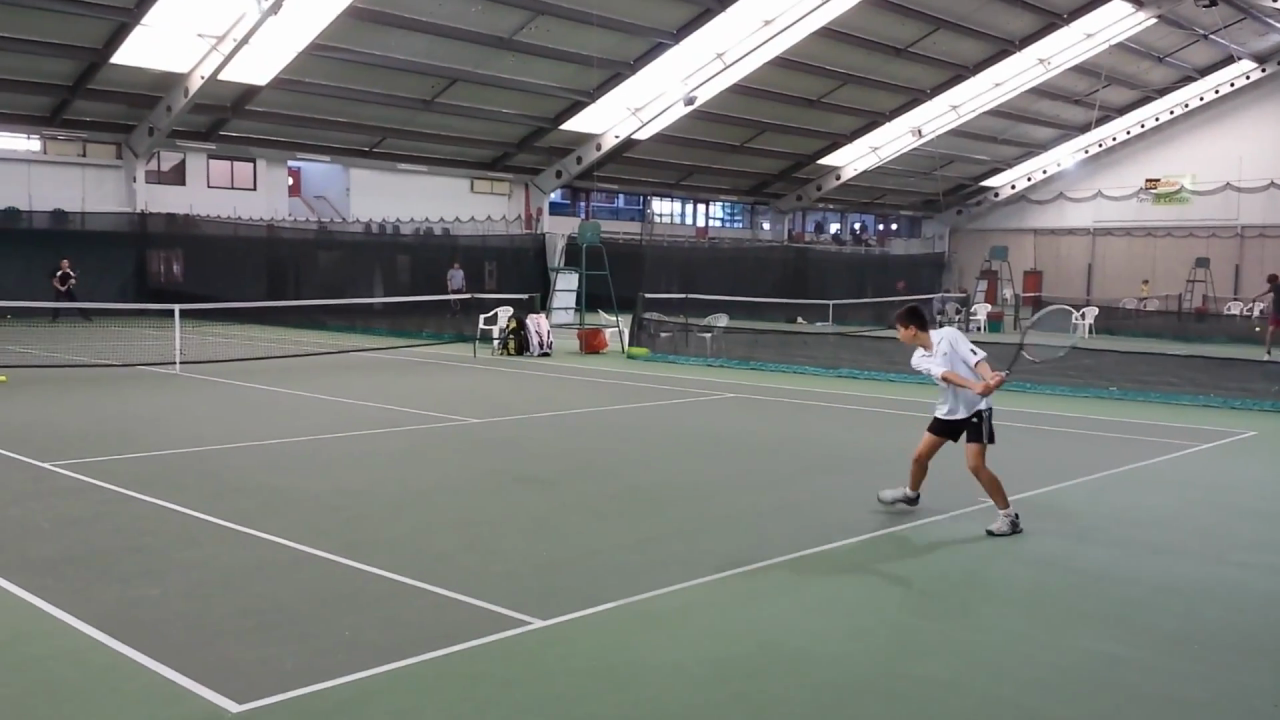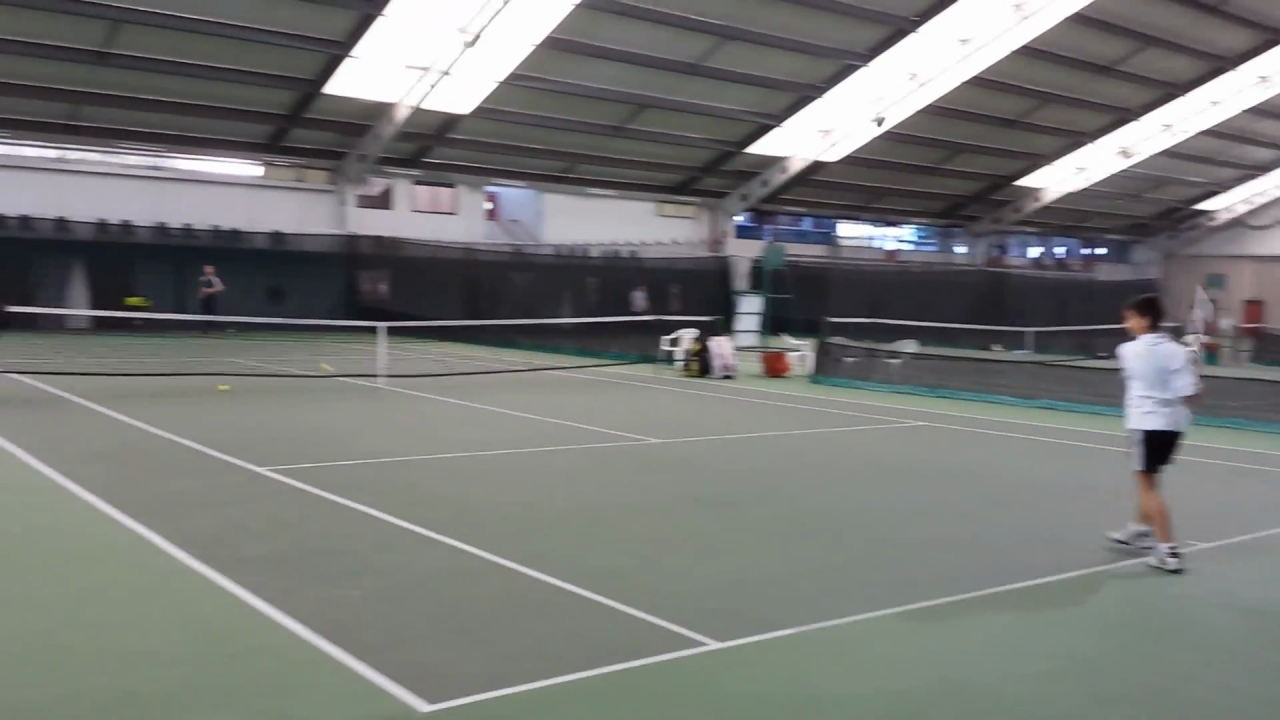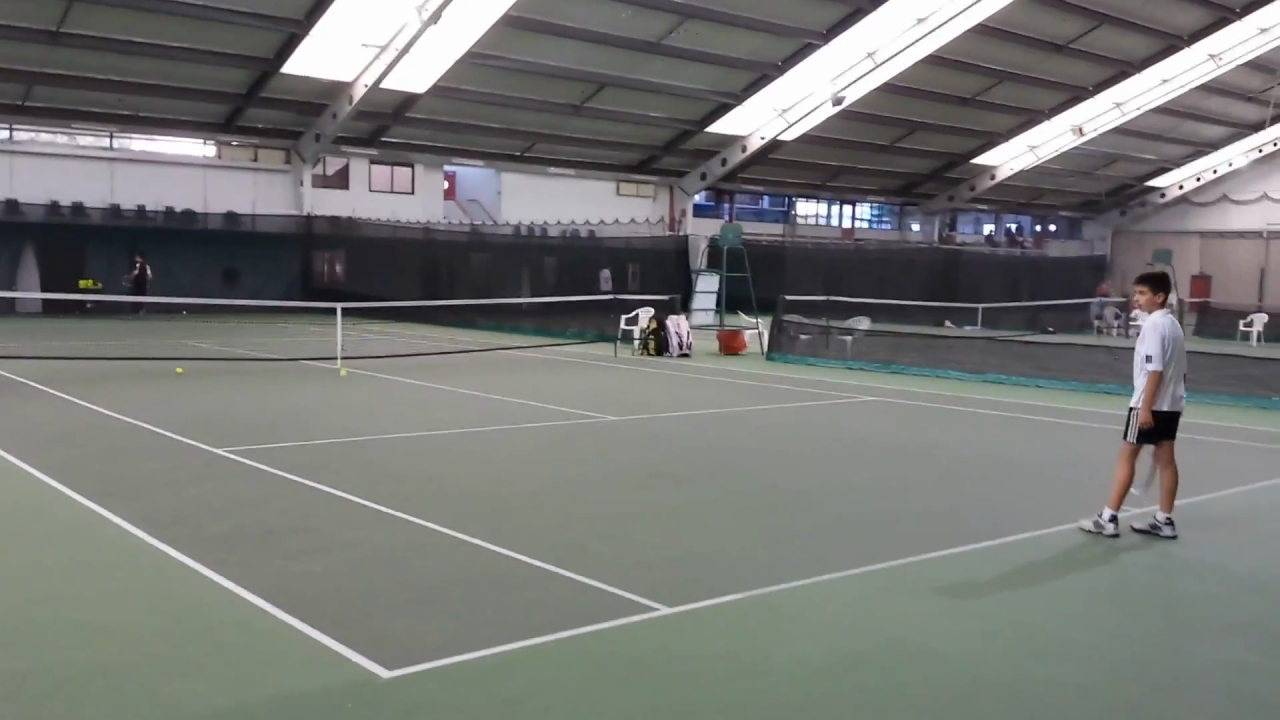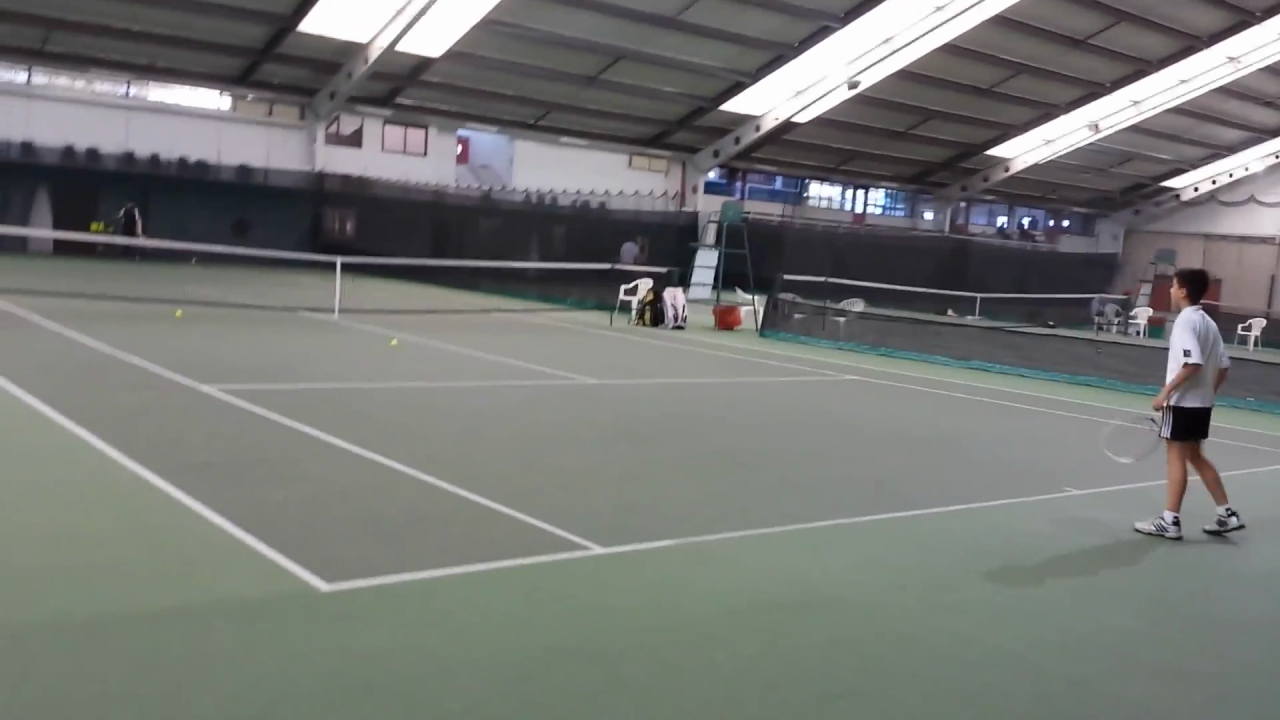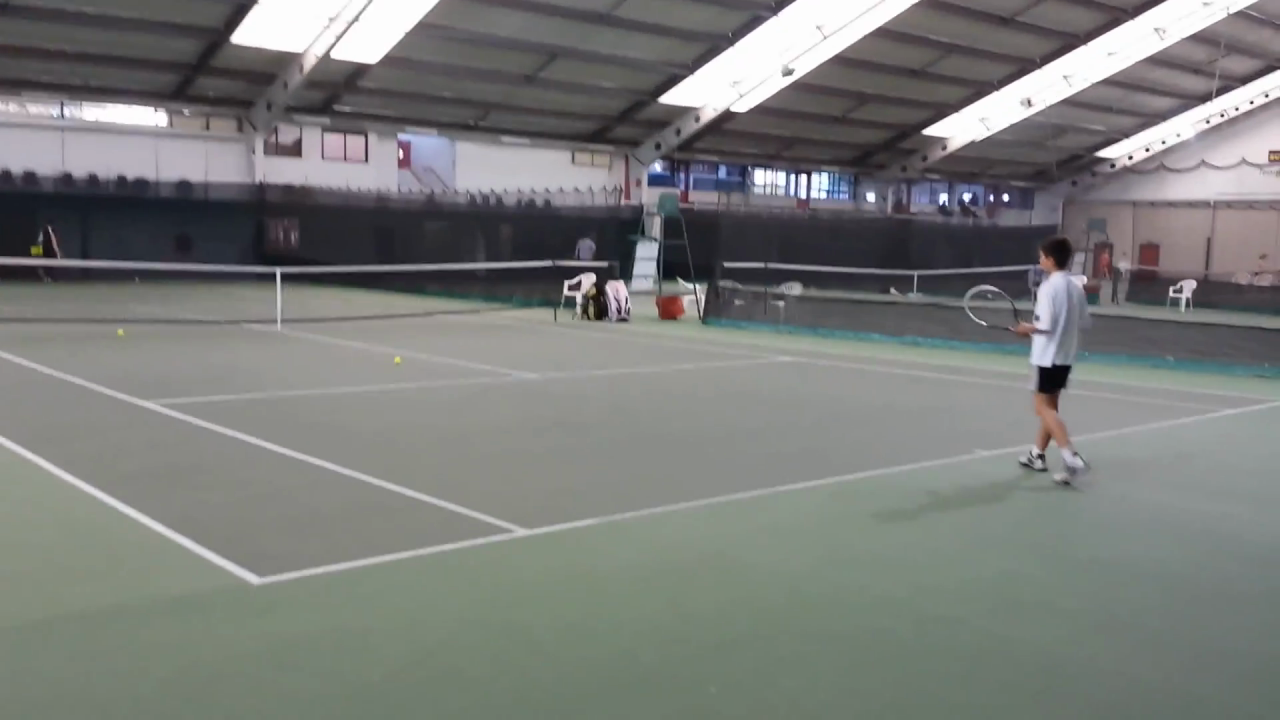
dt=1s
person 1, frame 1
left shoulder: (950, 335)
right shoulder: (918, 359)
left elbow: (977, 358)
right elbow: (947, 375)
left wrist: (990, 378)
right wrist: (974, 385)
left hip: (976, 407)
right hip: (947, 410)
left knee: (975, 465)
right knee: (920, 455)
left ankle: (1009, 517)
right ankle: (911, 493)
person 1, frame 2
left shoulder: (1128, 351)
right shoulder: (1178, 352)
right elbow: (1189, 392)
left hip: (1147, 424)
right hip: (1173, 424)
left knee: (1148, 487)
right knee: (1149, 480)
left ankle: (1168, 551)
right ankle: (1142, 530)
person 1, frame 3
left shoulder: (1153, 325)
right shoulder: (1175, 325)
left elbow: (1154, 370)
left wrist: (1145, 407)
left hip: (1150, 403)
right hip: (1172, 402)
left knee: (1127, 458)
right knee: (1166, 460)
left ankle: (1108, 518)
right ankle: (1164, 520)
person 1, frame 4
left shoulder: (1186, 321)
right shoulder: (1208, 322)
left elbow: (1193, 364)
right elbow: (1223, 366)
left wrist: (1165, 391)
left hip: (1183, 400)
right hip: (1202, 401)
left knee: (1176, 457)
right knee: (1195, 457)
left ankle: (1170, 520)
right ankle: (1227, 514)
person 1, frame 5
left shoulder: (1049, 287)
right shoulder: (1077, 287)
left elbow: (1044, 326)
right elbow: (1083, 323)
left wrist: (1026, 329)
left hip: (1048, 356)
right hip: (1066, 355)
left knee: (1043, 408)
right knee: (1049, 406)
left ankle: (1071, 457)
right ankle: (1037, 455)
